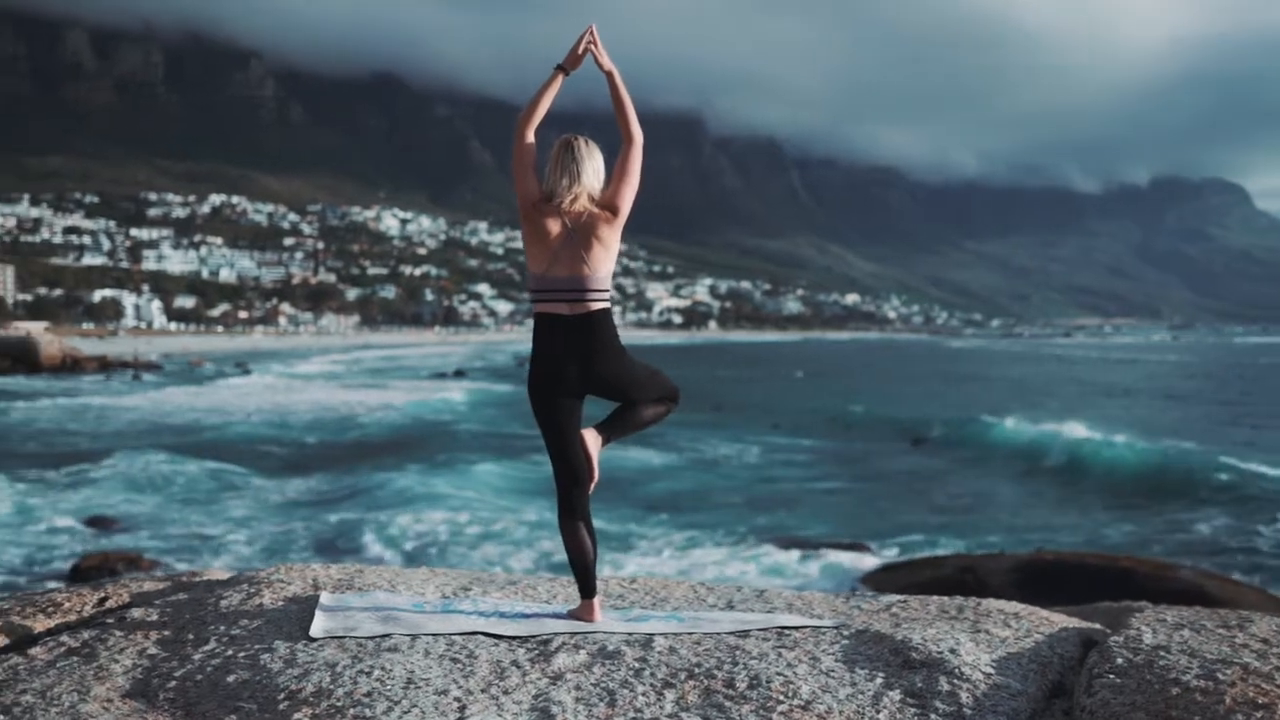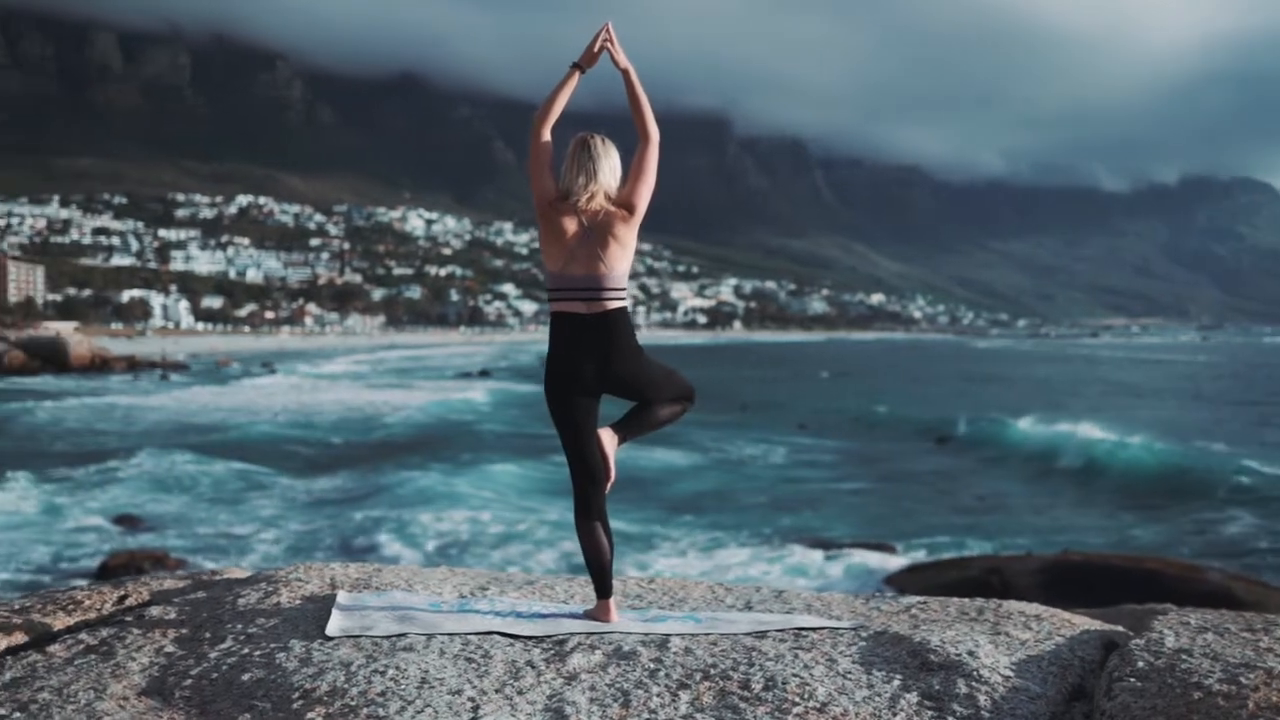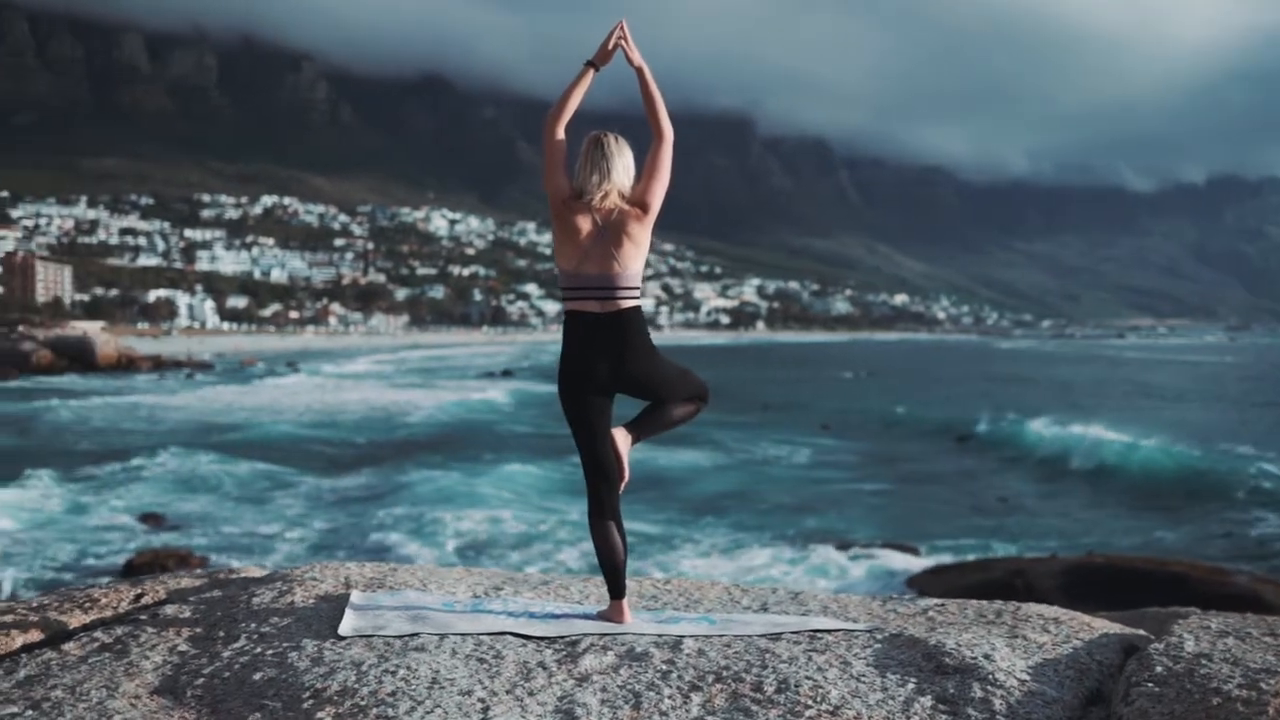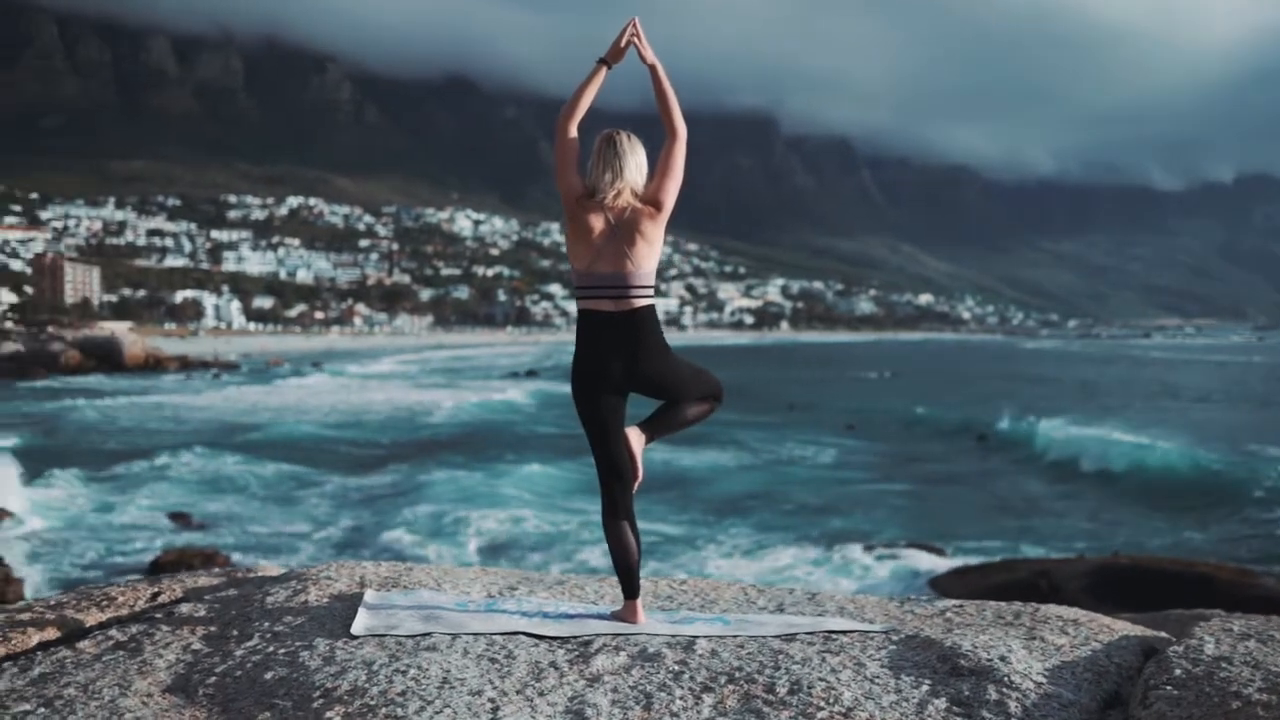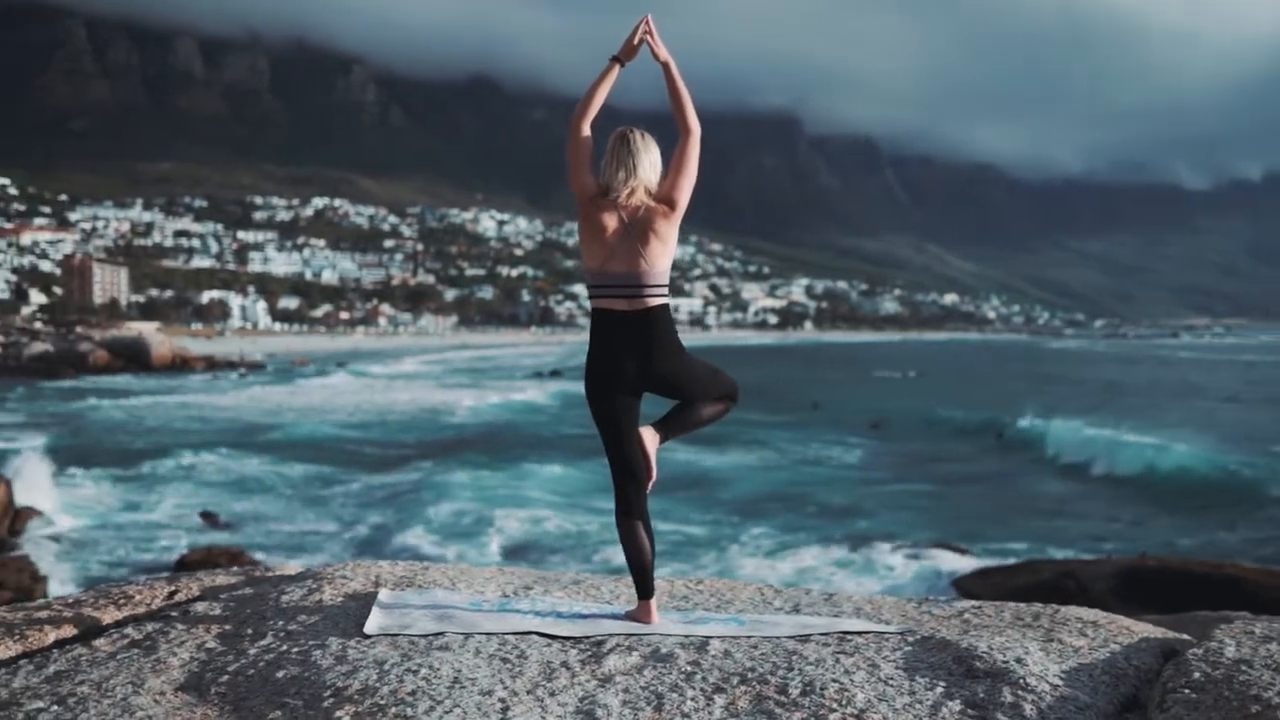
dt=0.3s
person 1, frame 1
left shoulder: (534, 216)
right shoulder: (609, 218)
left elbow: (523, 133)
right elbow: (634, 139)
left wrist: (564, 68)
right wrist: (608, 68)
left hip: (550, 360)
right hip: (600, 354)
left knee: (571, 488)
right knee: (666, 394)
left ankle: (589, 604)
right ankle: (599, 436)
person 1, frame 2
left shoulder: (550, 215)
right shoulder: (626, 217)
left elbow: (540, 131)
right elbow: (650, 136)
left wrist: (581, 66)
right wrist: (623, 66)
left hip: (566, 359)
right hip: (616, 354)
left knee: (587, 488)
right knee: (682, 393)
left ankle: (605, 604)
right ankle: (615, 435)
person 1, frame 3
left shoulder: (564, 214)
right shoulder: (640, 215)
left elbow: (554, 129)
right elbow: (665, 136)
left wrist: (594, 64)
right wrist: (638, 64)
left hip: (580, 358)
right hip: (630, 352)
left knee: (601, 488)
right knee: (695, 393)
left ankle: (618, 605)
right ankle: (628, 435)
person 1, frame 4
left shoulder: (577, 213)
right shoulder: (653, 214)
left elbow: (566, 127)
right elbow: (678, 133)
left wrist: (607, 62)
right wrist: (651, 62)
left hip: (593, 358)
right hip: (644, 351)
left knee: (614, 487)
right knee: (710, 391)
left ankle: (632, 606)
right ankle: (643, 434)
person 1, frame 5
left shoulder: (591, 211)
right shoulder: (667, 212)
left elbow: (579, 126)
right elbow: (692, 131)
left wrist: (621, 59)
right wrist: (664, 59)
left hip: (607, 357)
right hip: (658, 351)
left knee: (628, 488)
right knee: (725, 391)
left ankle: (646, 606)
right ankle: (657, 434)
